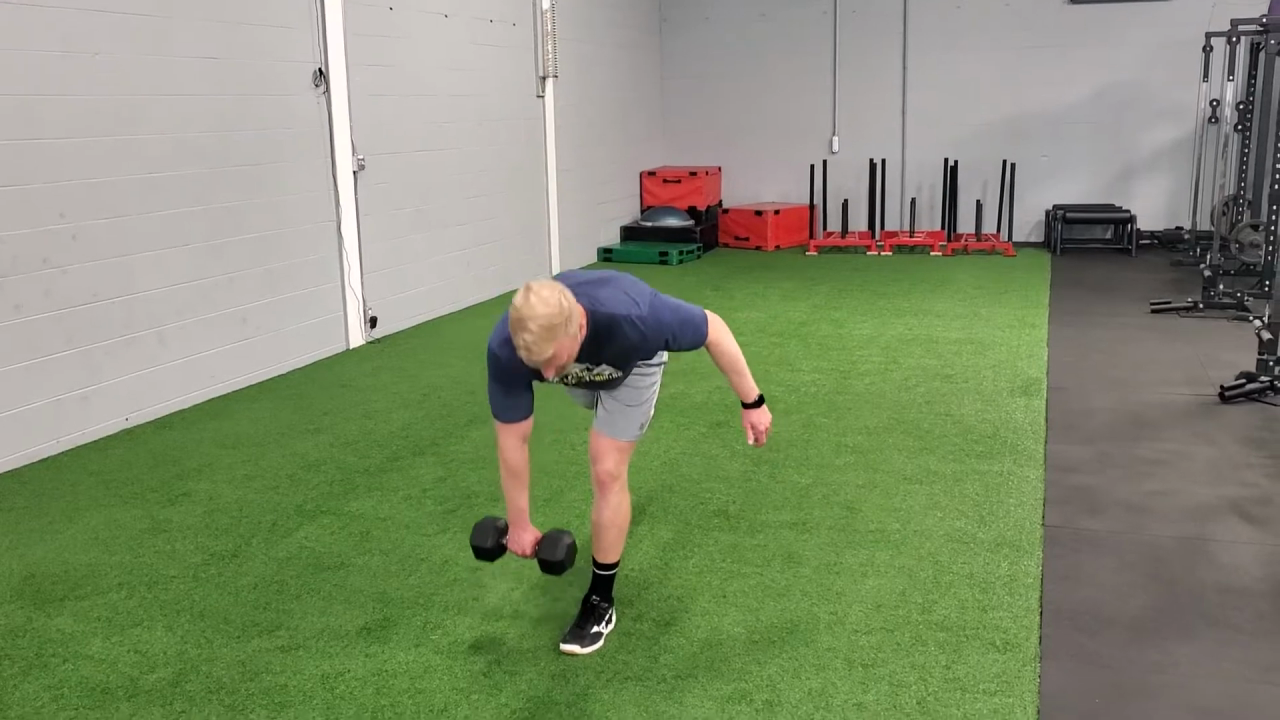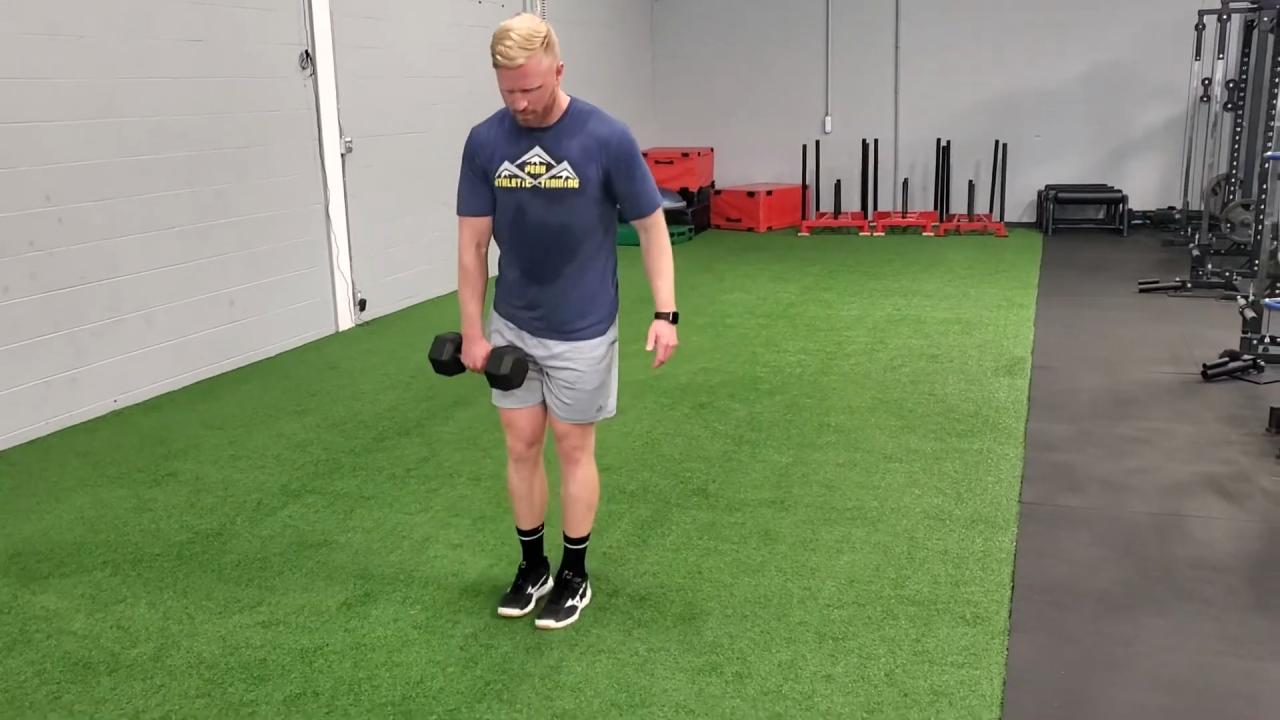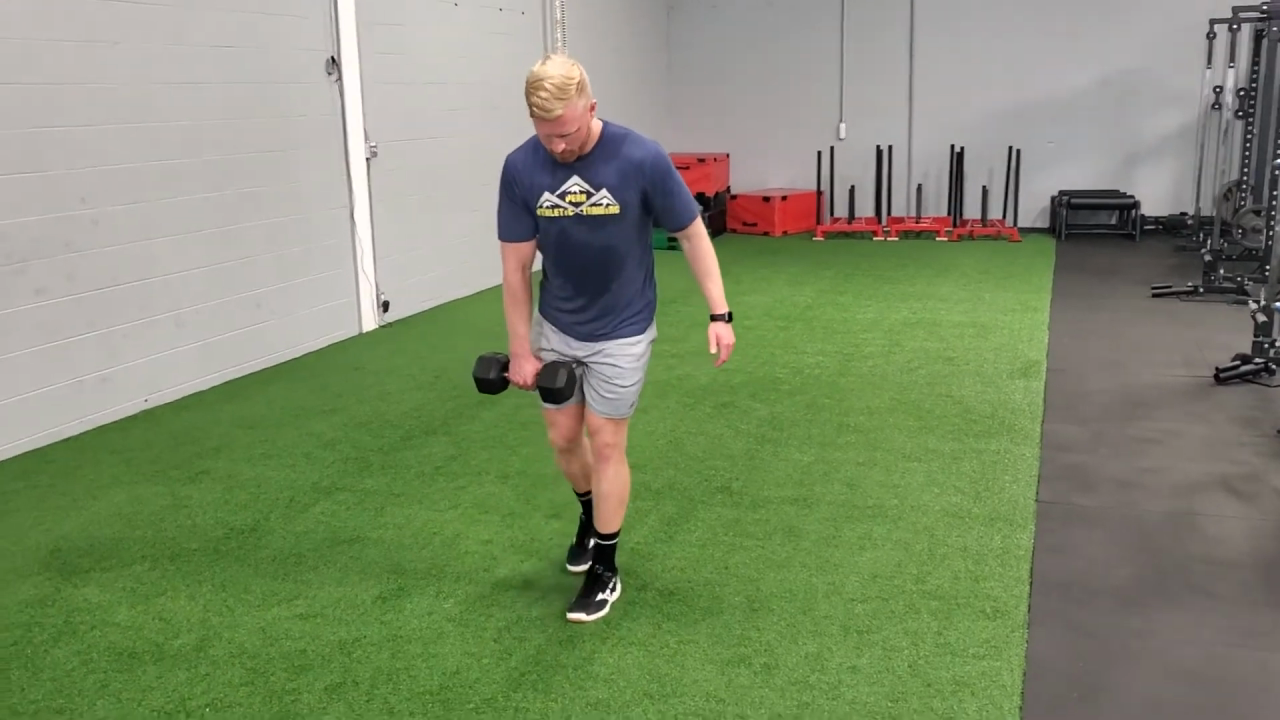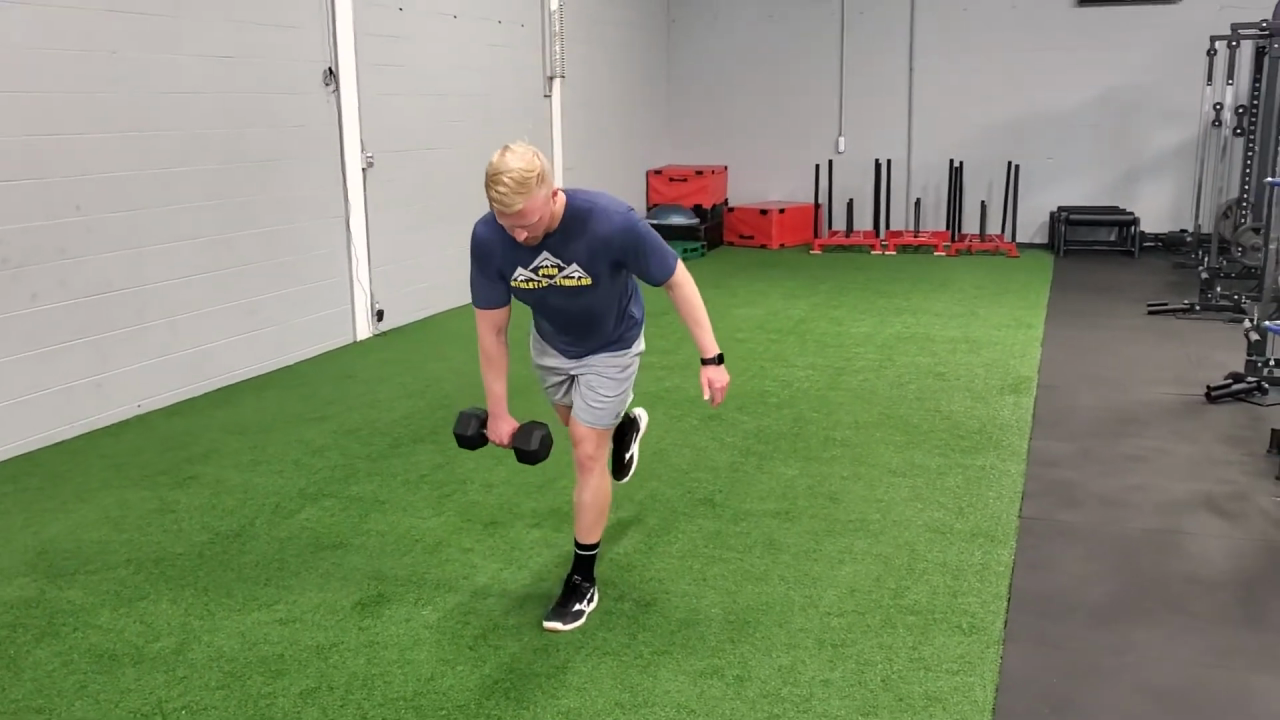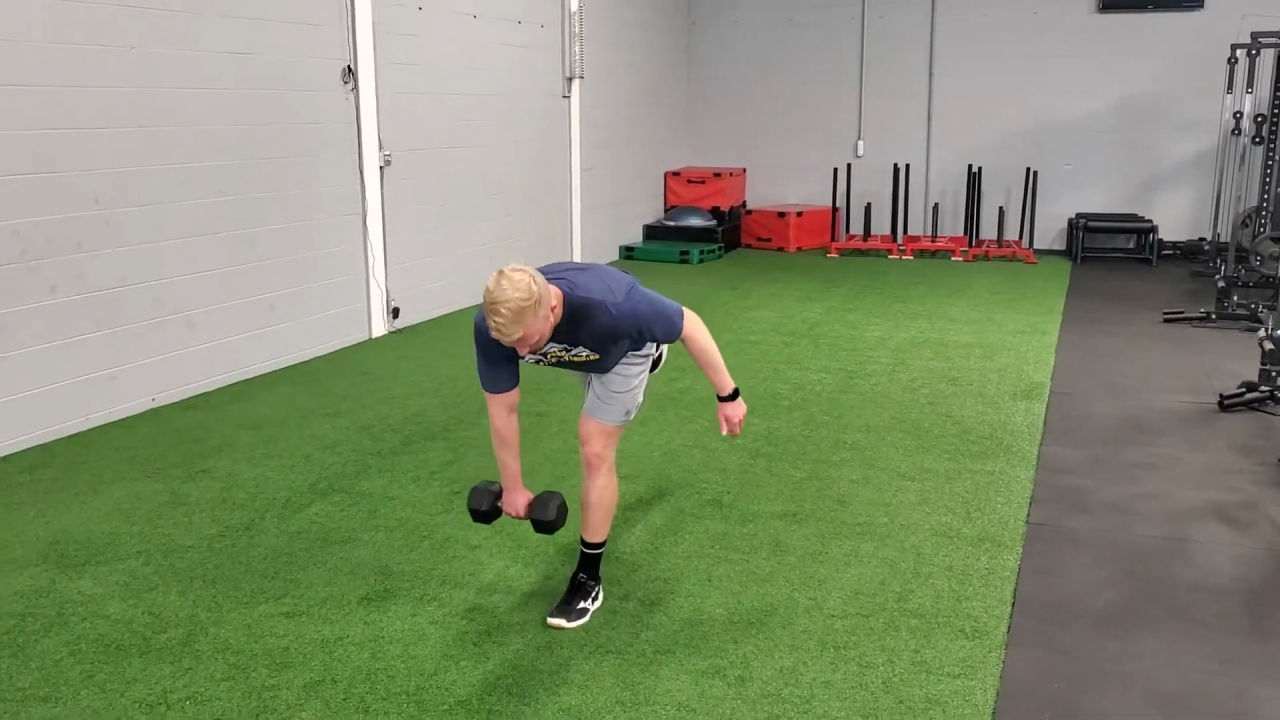
dt=1s
person 1, frame 1
left shoulder: (633, 316)
right shoulder: (505, 347)
left elbow: (712, 329)
right elbow: (511, 438)
left wrist: (752, 402)
right wrist: (519, 523)
left hip: (632, 358)
right hip: (585, 362)
left knee: (606, 470)
left ankle: (600, 600)
person 1, frame 2
left shoulder: (607, 138)
right shoulder: (484, 142)
left elbow: (652, 227)
right elbow: (473, 243)
left wrist: (665, 313)
right wrist: (472, 332)
left hip: (582, 329)
right hip: (512, 326)
left knee: (572, 448)
right knee: (521, 446)
left ankle: (575, 575)
right ankle: (533, 567)
person 1, frame 3
left shoulder: (641, 159)
right shoulder: (520, 168)
left elbow: (692, 234)
right elbow: (516, 266)
left wrist: (719, 314)
right wrist: (520, 351)
left hip: (621, 330)
right hip: (555, 327)
left knee: (605, 444)
right knee: (563, 439)
left ankle: (604, 569)
right ankle: (590, 515)
person 1, frame 4
left shoulder: (611, 222)
right shoulder: (488, 238)
left elbow: (676, 279)
right elbow: (492, 329)
left wrist: (711, 357)
right wrist: (498, 411)
left hip: (609, 345)
right hip: (551, 343)
left knee: (587, 453)
right knee: (576, 428)
left ankle: (582, 580)
right ankle: (624, 425)
person 1, frame 5
left shoulder: (609, 303)
right shoulder: (493, 325)
left elbow: (688, 325)
right elbow: (502, 409)
left wrist: (727, 395)
right wrist: (512, 486)
left hip: (623, 347)
left knee: (595, 449)
left ankle: (588, 578)
right ankle: (650, 348)
